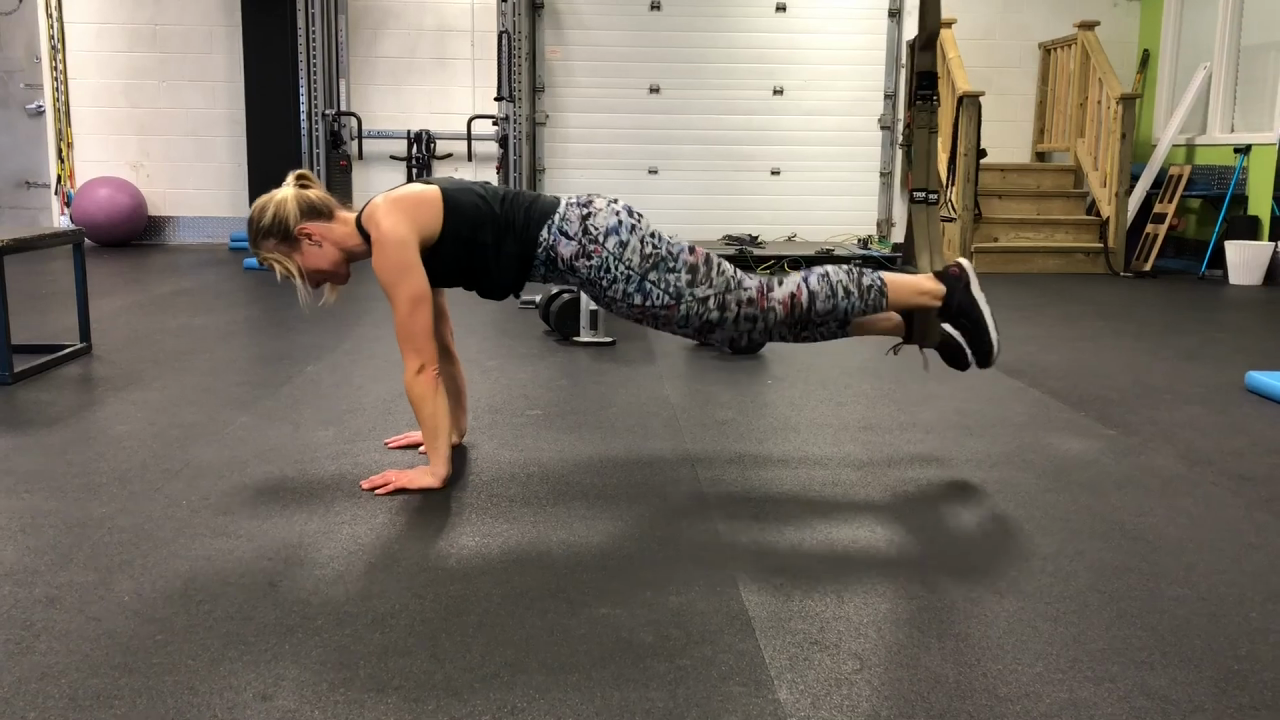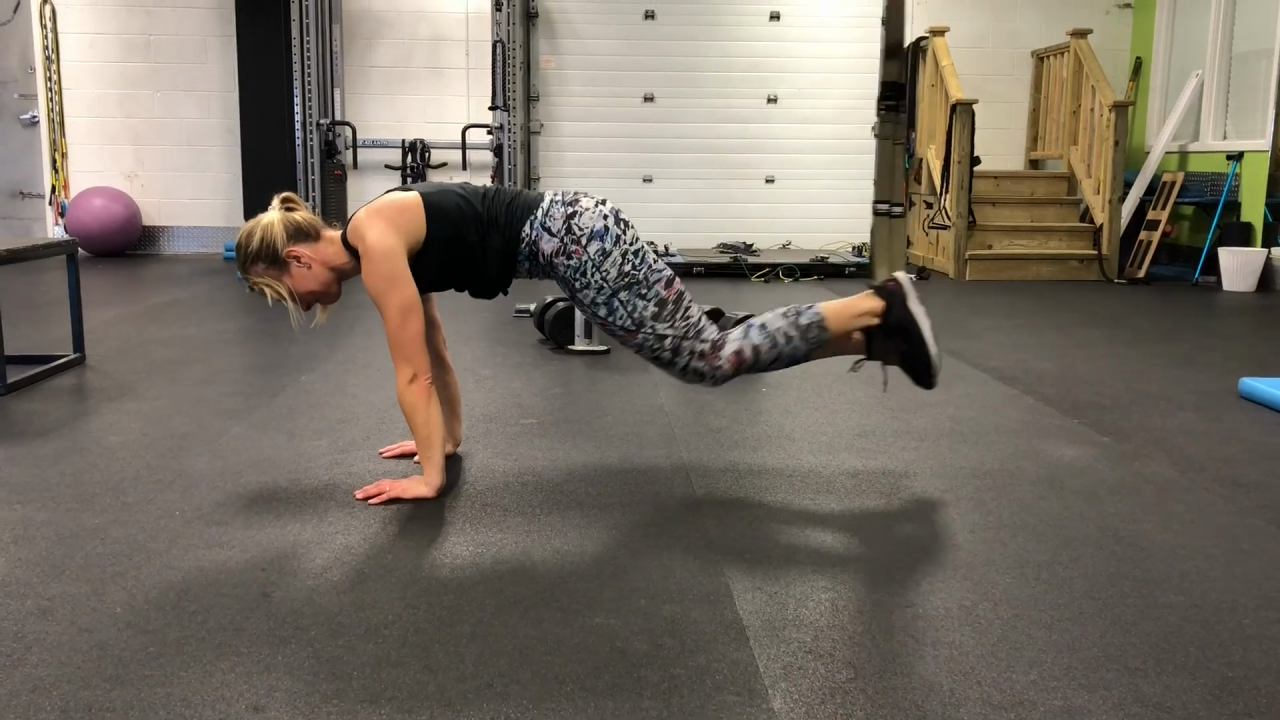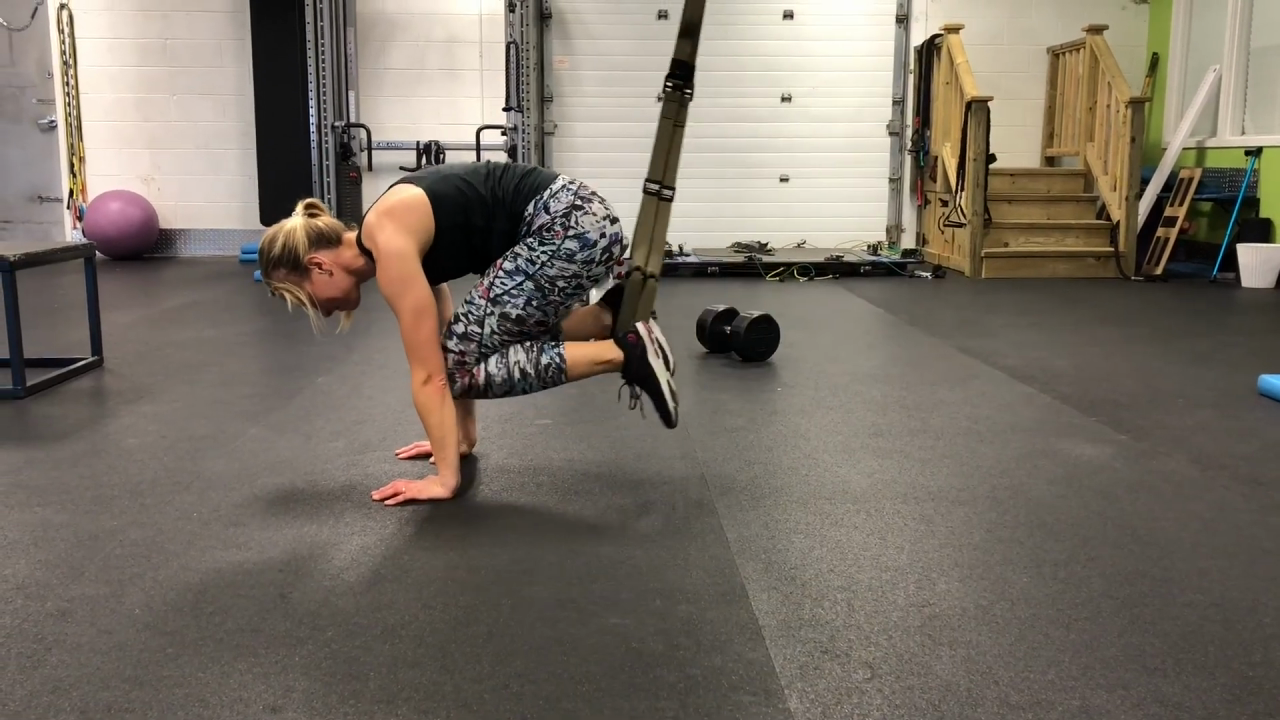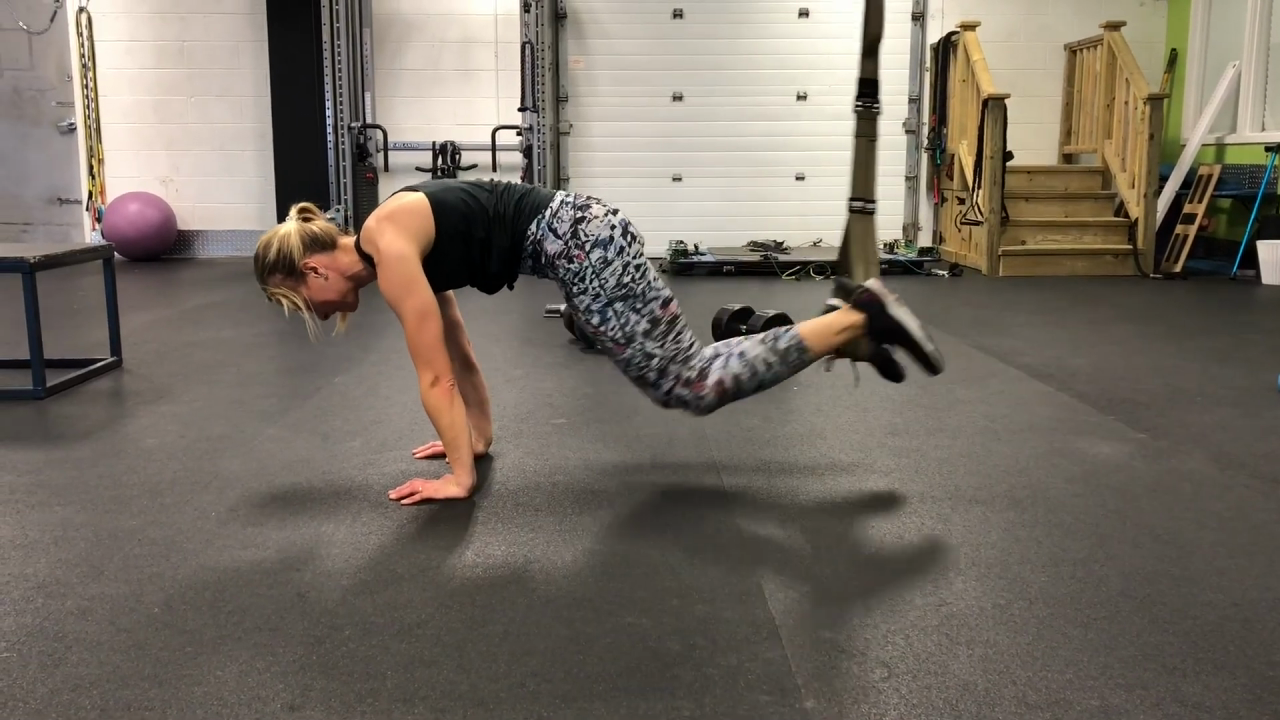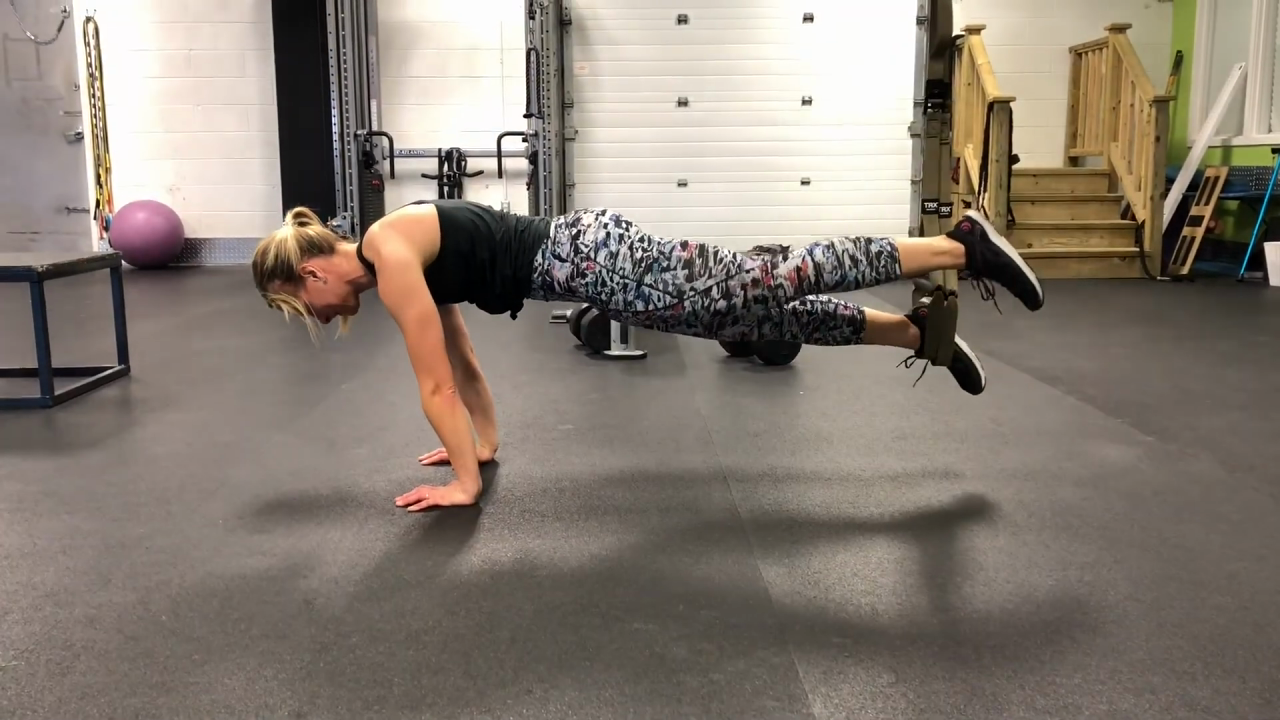
dt=1s
person 1, frame 1
left shoulder: (386, 230)
right shoulder: (400, 233)
left elbow: (420, 362)
right elbow: (441, 347)
left wrist: (433, 465)
right wrist: (451, 429)
left hip: (592, 243)
right hip: (588, 243)
left knee: (764, 306)
right knee: (755, 317)
left ankle: (940, 289)
right ankle: (908, 323)
person 1, frame 2
left shoulder: (373, 244)
right shoulder: (386, 245)
left elbow: (412, 373)
right elbow: (434, 356)
left wrist: (430, 475)
right wrist: (447, 439)
left hip: (575, 235)
right hip: (574, 235)
left knee: (708, 357)
right knee: (702, 351)
left ankle: (877, 309)
right ankle: (873, 334)
person 1, frame 3
left shoulder: (388, 244)
right shoulder: (398, 234)
left elbow: (430, 373)
right elbow: (446, 341)
left wrist: (446, 478)
right wrist: (462, 436)
left hip: (570, 227)
right hip: (580, 221)
left knee: (459, 365)
right knee: (482, 348)
left ankle: (620, 353)
right ankle: (612, 319)
person 1, frame 4
left shoulder: (388, 247)
right shoulder: (405, 250)
left elbow: (435, 377)
right elbow: (458, 355)
left wrist: (460, 476)
right wrist: (478, 437)
left hip: (578, 240)
right hip: (576, 239)
left knee: (692, 382)
right knee: (683, 371)
left ankle: (860, 316)
right ankle: (841, 332)
person 1, frame 5
left shoulder: (388, 256)
right shoulder: (409, 260)
left elbow: (436, 384)
right elbow: (461, 360)
left wrist: (464, 482)
right wrist: (484, 443)
left hip: (592, 258)
right hip: (587, 255)
left knee: (777, 285)
right knee: (769, 308)
left ankle: (960, 247)
right ankle: (920, 333)
